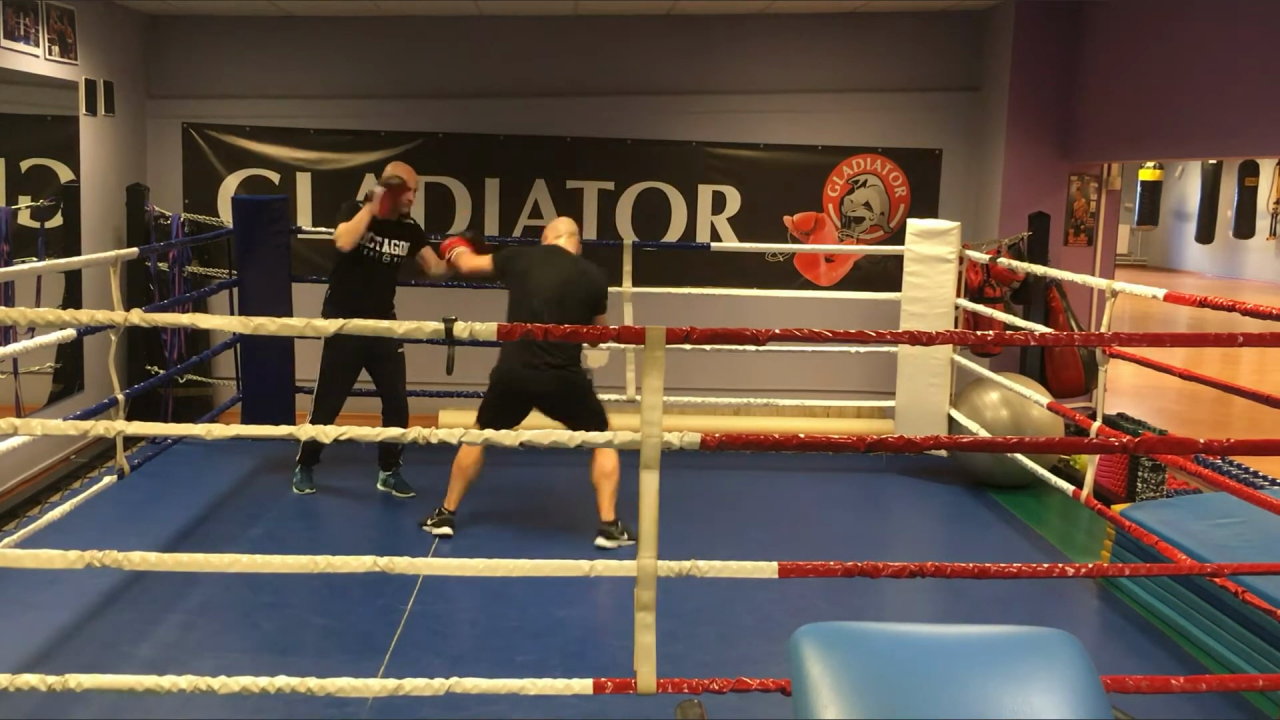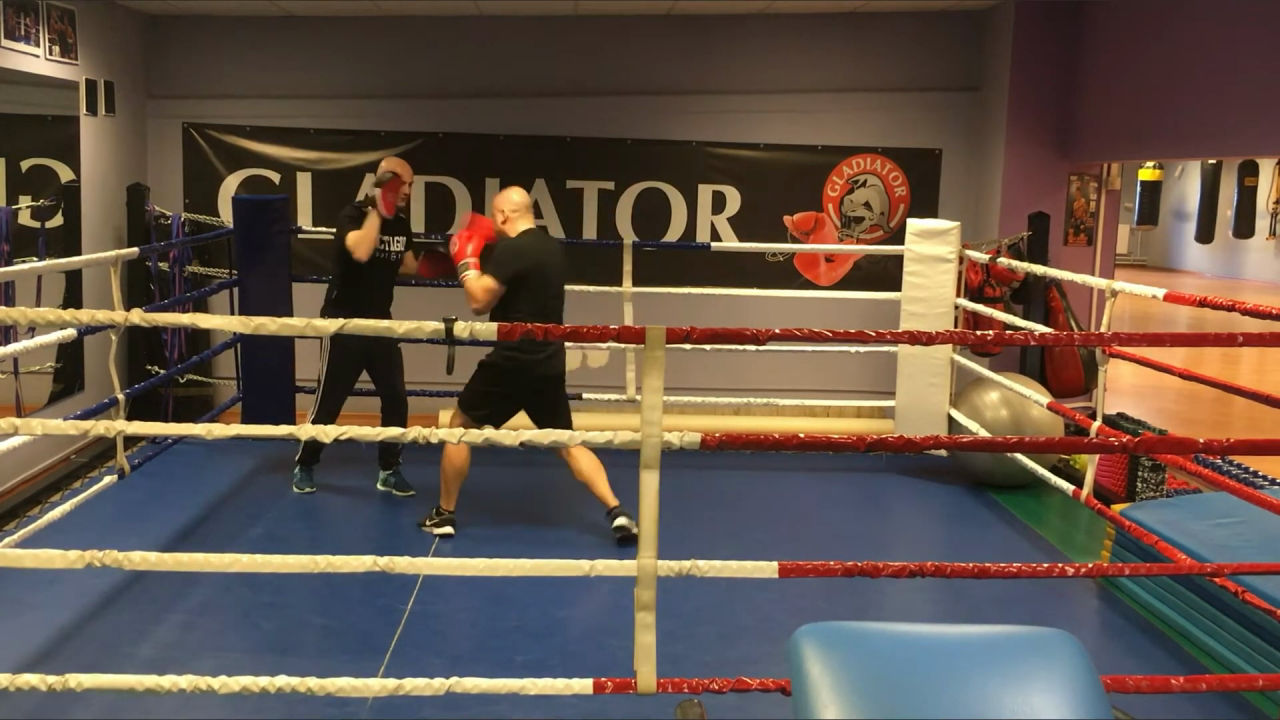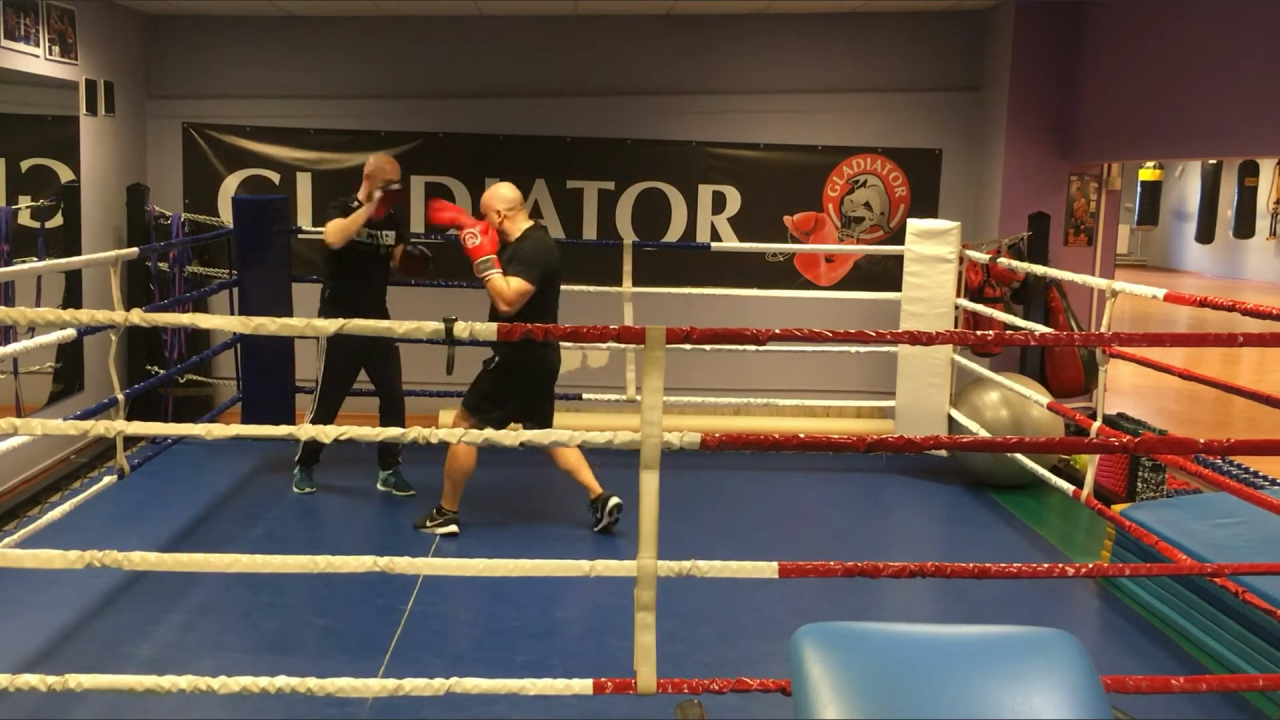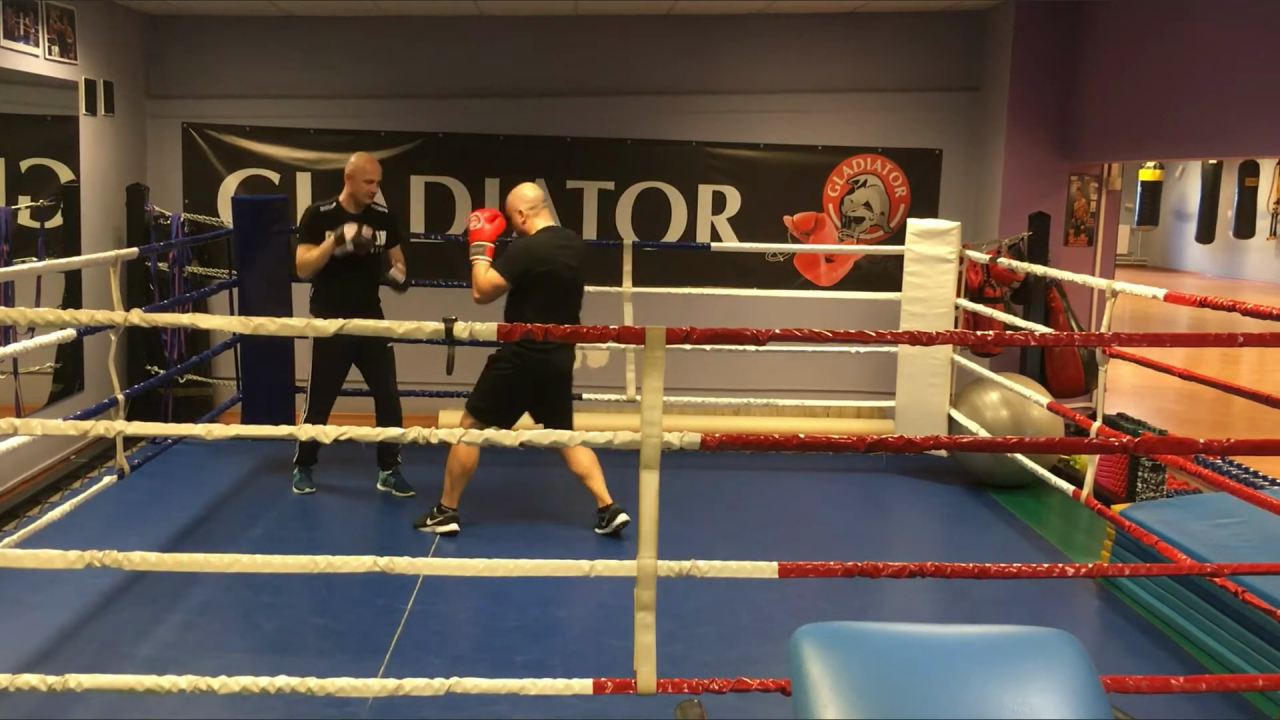
dt=0.2s
person 1, frame 1
left shoulder: (521, 256)
right shoulder: (593, 277)
left elbow: (472, 265)
left wrist: (456, 249)
left hip: (515, 372)
right hip: (566, 378)
left ankle: (445, 514)
right ankle: (608, 526)
person 1, frame 2
left shoulder: (522, 250)
right shoulder: (547, 245)
left elbow: (479, 302)
left wrist: (465, 260)
right wrist: (483, 241)
left hip: (513, 363)
right hip: (548, 363)
left knee: (462, 427)
right knee: (566, 442)
left ankle: (444, 515)
right ankle: (616, 511)
person 1, frame 3
left shoulder: (531, 251)
right shoulder: (532, 236)
left elbow: (507, 303)
right elbow: (492, 233)
left wrist: (483, 258)
right wrist: (462, 220)
left hip: (520, 360)
right hip: (540, 357)
left knee: (465, 427)
right knee: (545, 435)
left ankle: (446, 514)
right ankle: (601, 498)
person 1, frame 4
left shoulder: (526, 250)
right shoulder: (574, 243)
left elbow: (482, 293)
left wrist: (481, 244)
left hip: (520, 358)
right hip: (560, 359)
left knee: (471, 425)
right knee: (566, 435)
left ankle: (446, 512)
right ankle: (608, 509)
person 2, frame 1
left shoulder: (410, 228)
right shoulder: (356, 210)
left elbow: (435, 268)
right elbow: (344, 243)
right wrist: (374, 203)
left hip: (382, 324)
right hip: (342, 322)
left knee: (396, 402)
right knee: (327, 402)
left ankle: (389, 472)
right ankle: (304, 467)
person 2, frame 2
left shoulder: (402, 222)
right shoulder: (354, 214)
left elbow: (405, 266)
right elbow: (361, 253)
left wrist: (430, 263)
right wrist: (378, 209)
left hip: (380, 323)
right hip: (342, 322)
left knee: (396, 399)
right knee: (329, 401)
left ankle: (389, 471)
right ankle: (304, 466)
person 2, frame 3
left shoulder: (392, 218)
right shoulder: (342, 209)
right elbow: (333, 239)
left wrist: (411, 257)
right wrist: (368, 208)
left hip: (377, 320)
right hip: (338, 321)
left knee: (393, 398)
right knee: (327, 400)
left ankle: (390, 471)
right ankle: (303, 466)
person 2, frame 4
left shoulder: (385, 218)
right shoulder: (318, 216)
left elbow: (396, 261)
right elbow: (303, 270)
left wrist: (398, 272)
right wrist: (336, 242)
left hip: (371, 322)
right hip: (329, 323)
left knee: (389, 399)
right knee: (318, 402)
left ankle: (389, 471)
right ankle: (303, 467)
